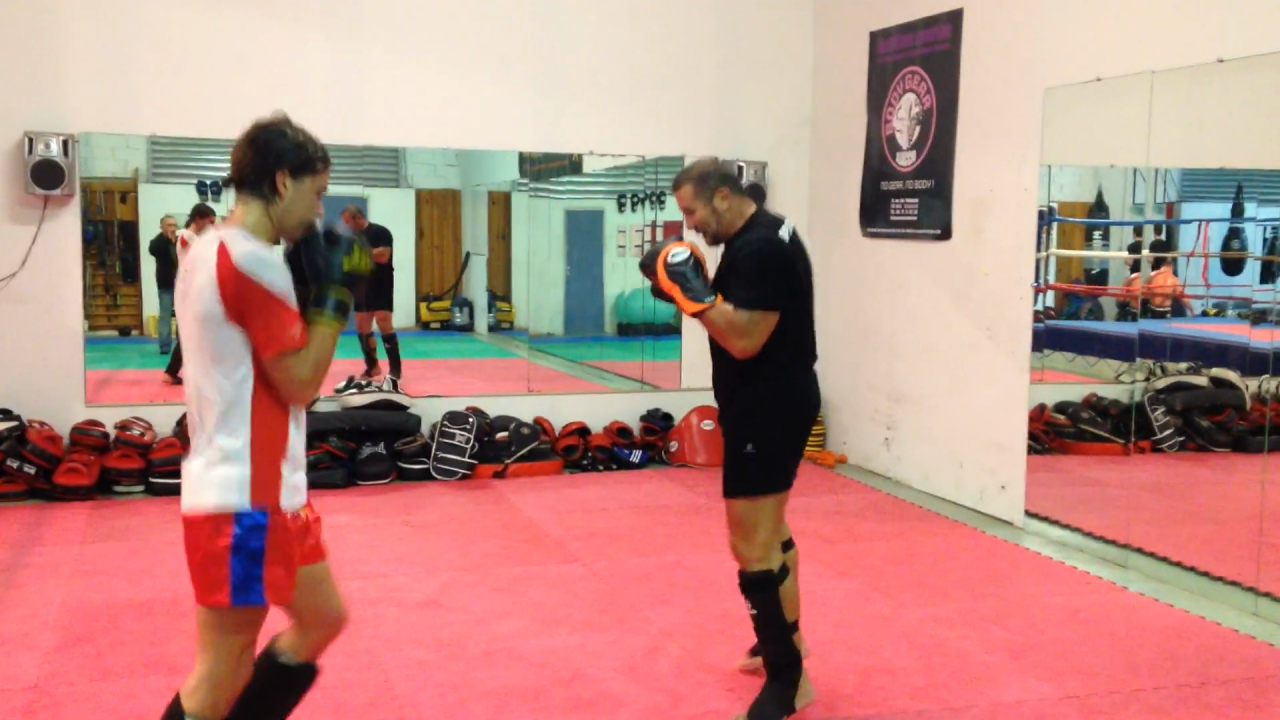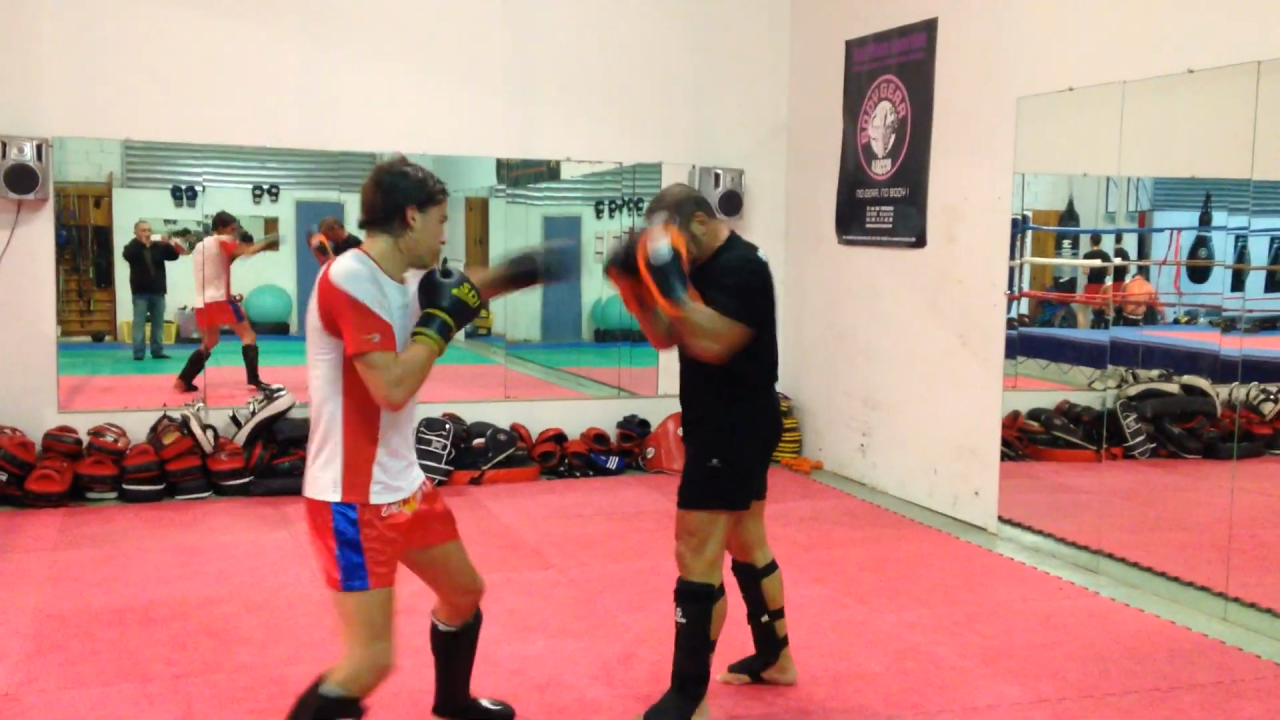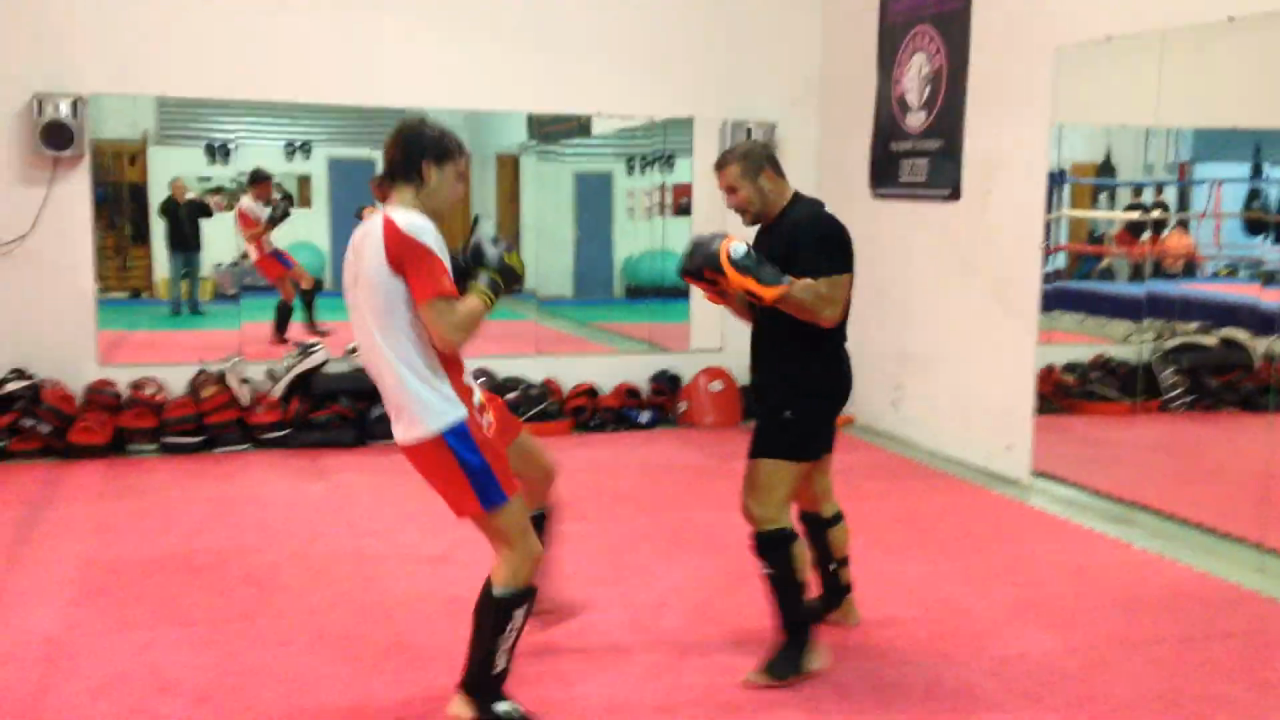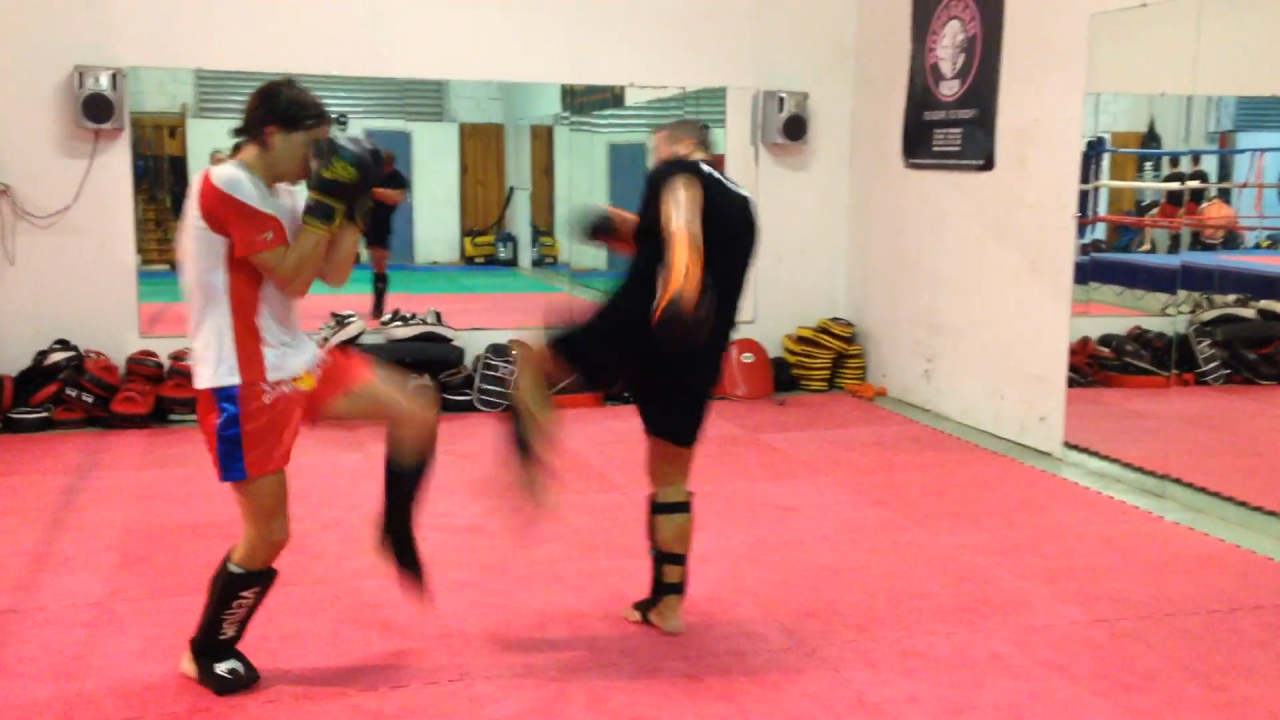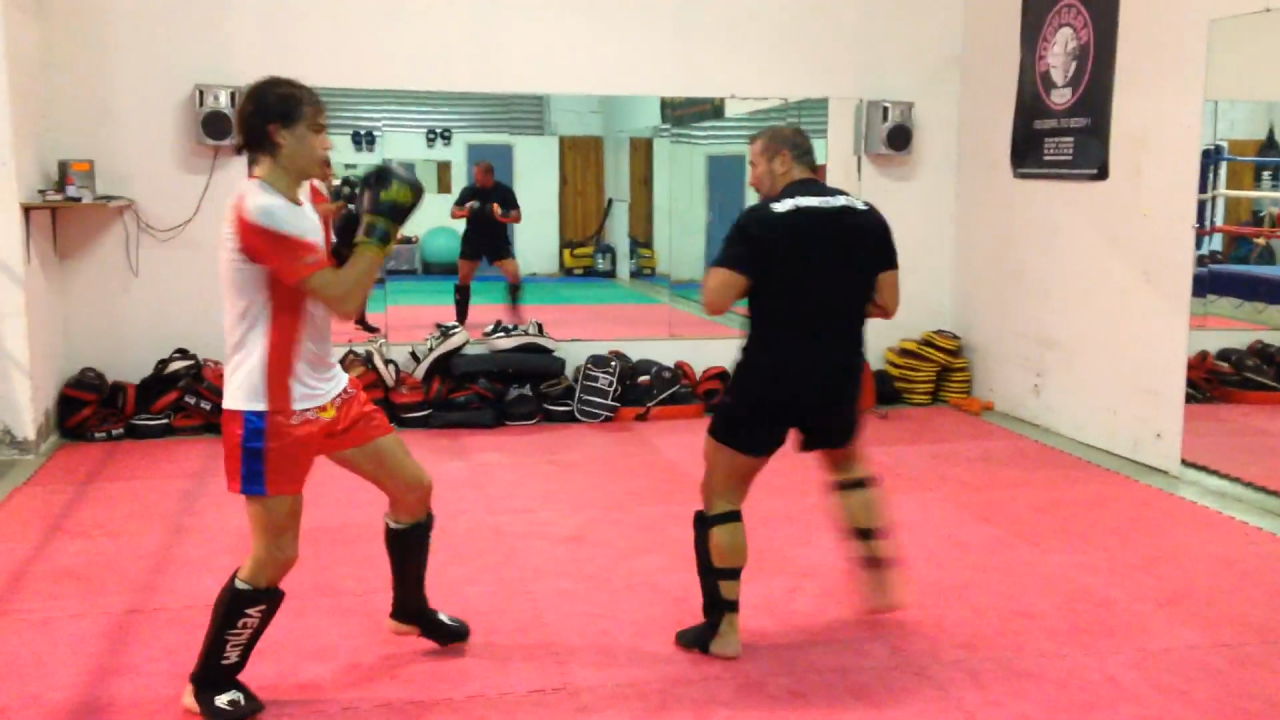
dt=1s
person 1, frame 1
left shoulder: (214, 249)
right shoulder: (251, 261)
right elbow: (300, 382)
left wrist: (318, 285)
right wrist: (334, 291)
left hip: (273, 491)
right hip: (244, 499)
left knee: (322, 625)
person 1, frame 2
left shoulder: (400, 272)
right shoulder: (346, 279)
left elbow: (462, 286)
right elbow: (392, 388)
left wrist: (520, 268)
right wrist: (441, 321)
left hip: (401, 482)
right hip: (352, 496)
left knee: (464, 590)
right knee: (366, 661)
person 1, frame 3
left shoulder: (372, 233)
right shoulder: (410, 230)
right elbow: (450, 332)
left wrist: (471, 278)
right wrist: (492, 281)
left hip: (447, 406)
right hip: (442, 420)
left knee: (540, 474)
right knee: (522, 552)
left ankle: (524, 600)
person 1, frame 4
left shoulder: (278, 196)
right shoulder: (221, 188)
left elbow: (335, 271)
right elbow: (294, 274)
left wrist: (341, 195)
right wrist: (335, 193)
left hip: (299, 366)
right hip: (246, 384)
left knee: (415, 412)
right knee: (268, 535)
left ankle: (396, 531)
right ankle: (208, 650)
person 1, frame 5
left shoulder: (290, 201)
right shoulder: (259, 212)
left elbow: (333, 284)
right elbow: (344, 296)
left wrist: (367, 228)
right wrist: (384, 223)
left hip: (327, 389)
right hip: (270, 407)
left knee: (413, 488)
right knee: (274, 556)
left ankle: (410, 609)
person 2, frame 1
left shoulder: (759, 249)
right shoulder: (763, 237)
left elbow: (744, 339)
left wrist: (691, 291)
right wrist: (693, 288)
left hip: (769, 407)
right hip: (776, 401)
left knee: (753, 546)
right knee: (767, 524)
right ankle: (785, 640)
person 2, frame 2
left shoulder: (738, 268)
right shoulder: (711, 265)
left elbow: (712, 345)
right elbow: (666, 333)
left wrist: (669, 281)
right wrist: (635, 284)
left hip: (734, 427)
right hip: (736, 422)
left knee: (698, 556)
right knee: (747, 541)
right ankle: (774, 656)
person 2, frame 3
left shoulder: (815, 227)
right shoulder: (772, 229)
left elbow: (826, 310)
left wrist: (758, 276)
right wrist: (726, 286)
left hip: (807, 386)
right hip: (790, 384)
left knee: (764, 506)
right knee: (813, 497)
left ankle: (801, 646)
right ankle: (837, 600)
person 2, frame 4
left shoulder: (679, 171)
right shoulder: (740, 207)
left elbow: (683, 203)
left wrist: (681, 262)
left hip: (631, 327)
right hip: (696, 354)
left knee: (532, 363)
right knee: (671, 477)
left ankle: (532, 457)
right ankle: (664, 602)
person 2, frame 5
left shoulder: (759, 219)
right shoulder: (867, 218)
left elbow: (714, 301)
right elbow: (886, 303)
left wrist: (723, 272)
left hip: (769, 374)
right hip: (836, 373)
left knee: (720, 494)
right knee: (848, 466)
left ankle: (723, 625)
right ankle: (877, 577)
